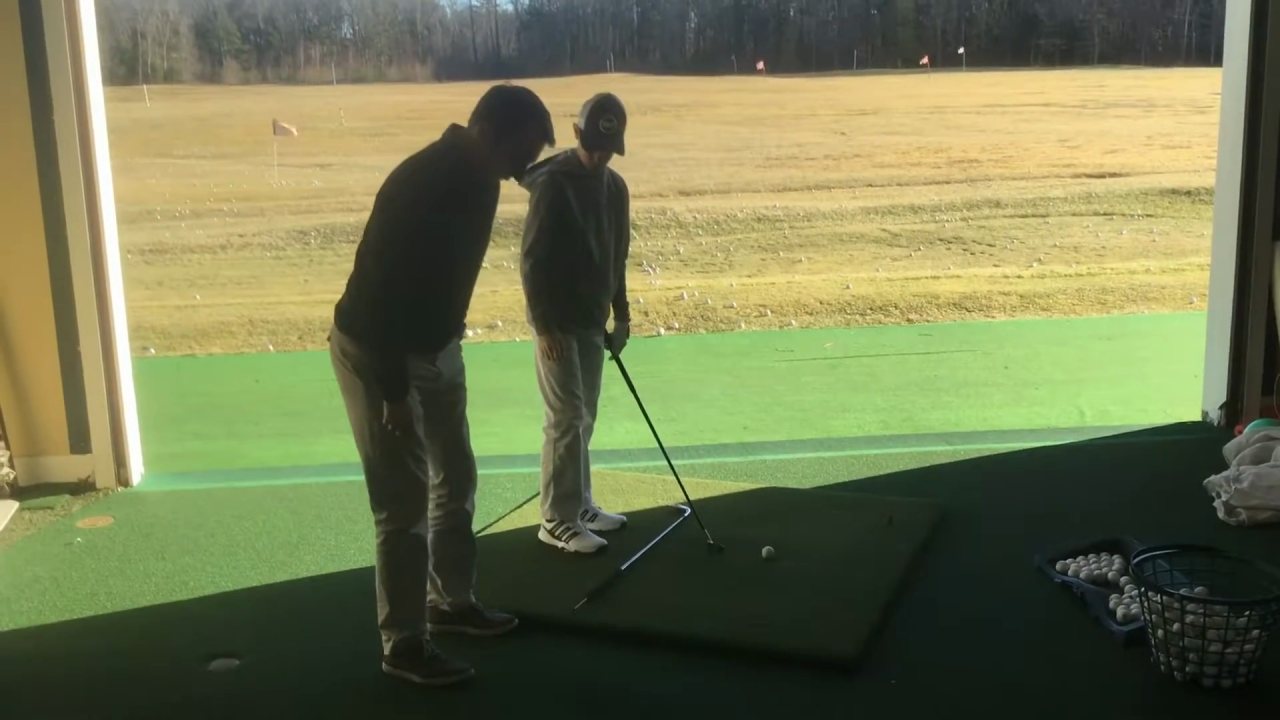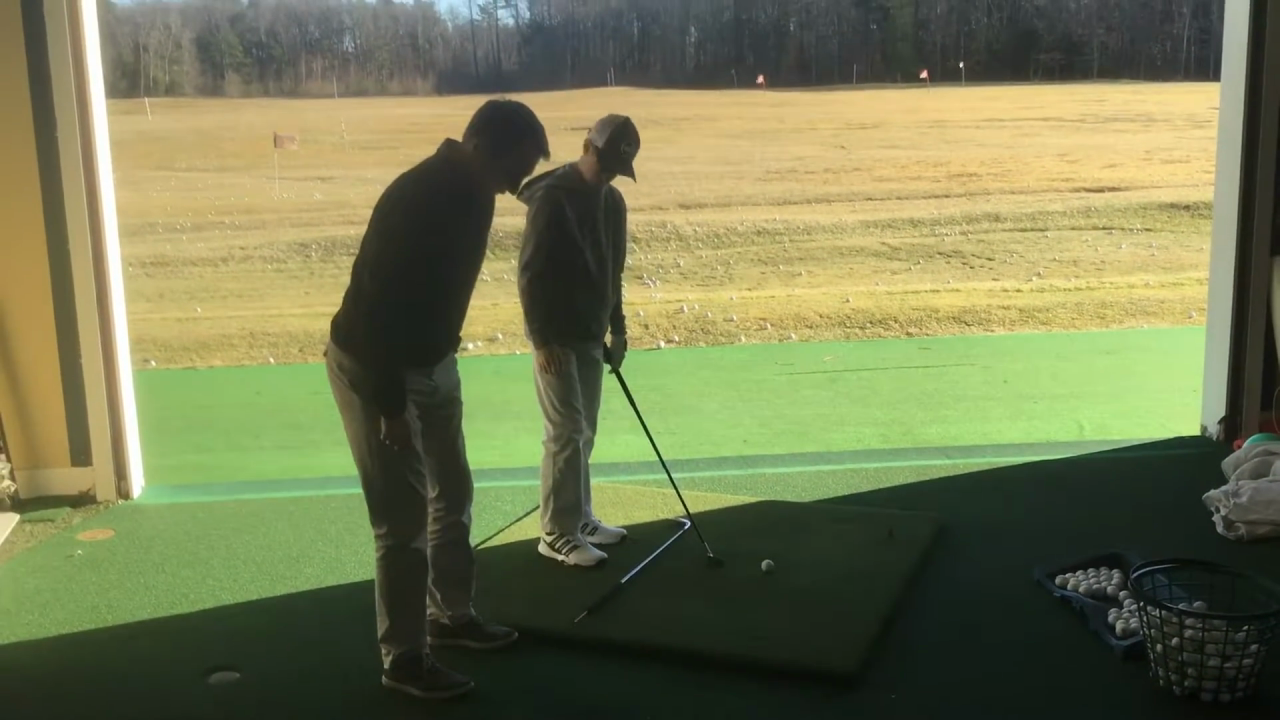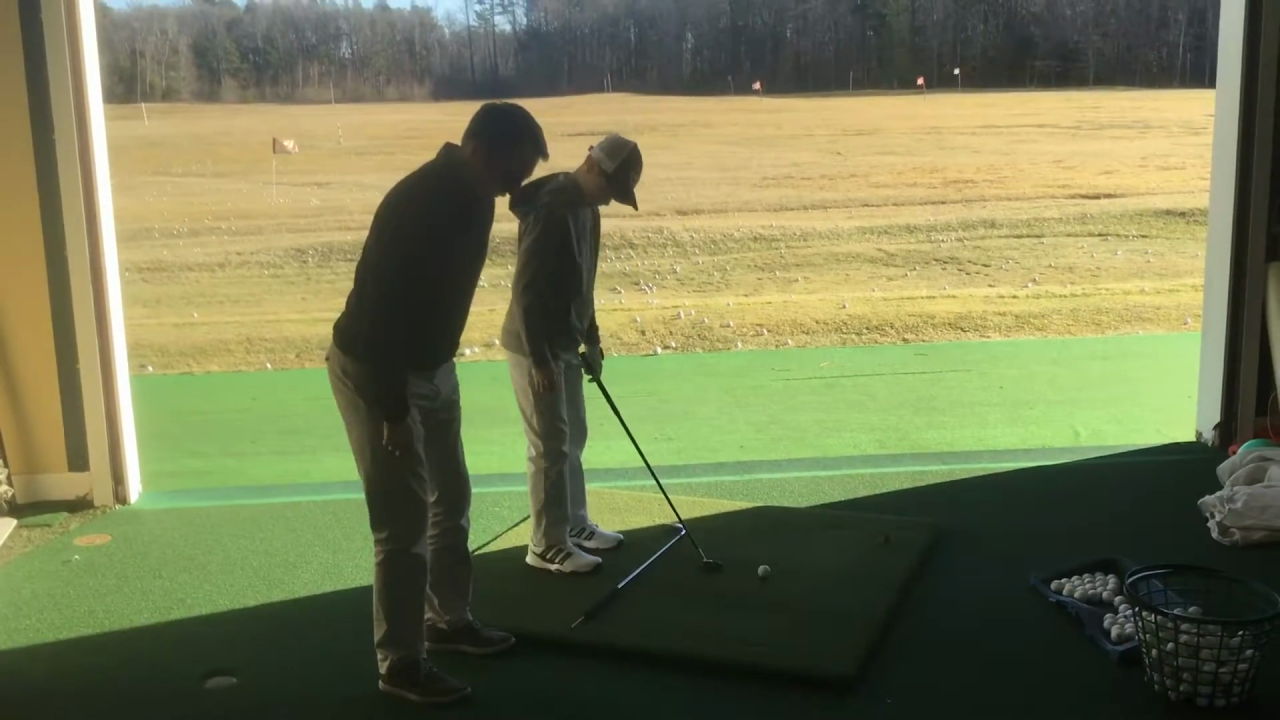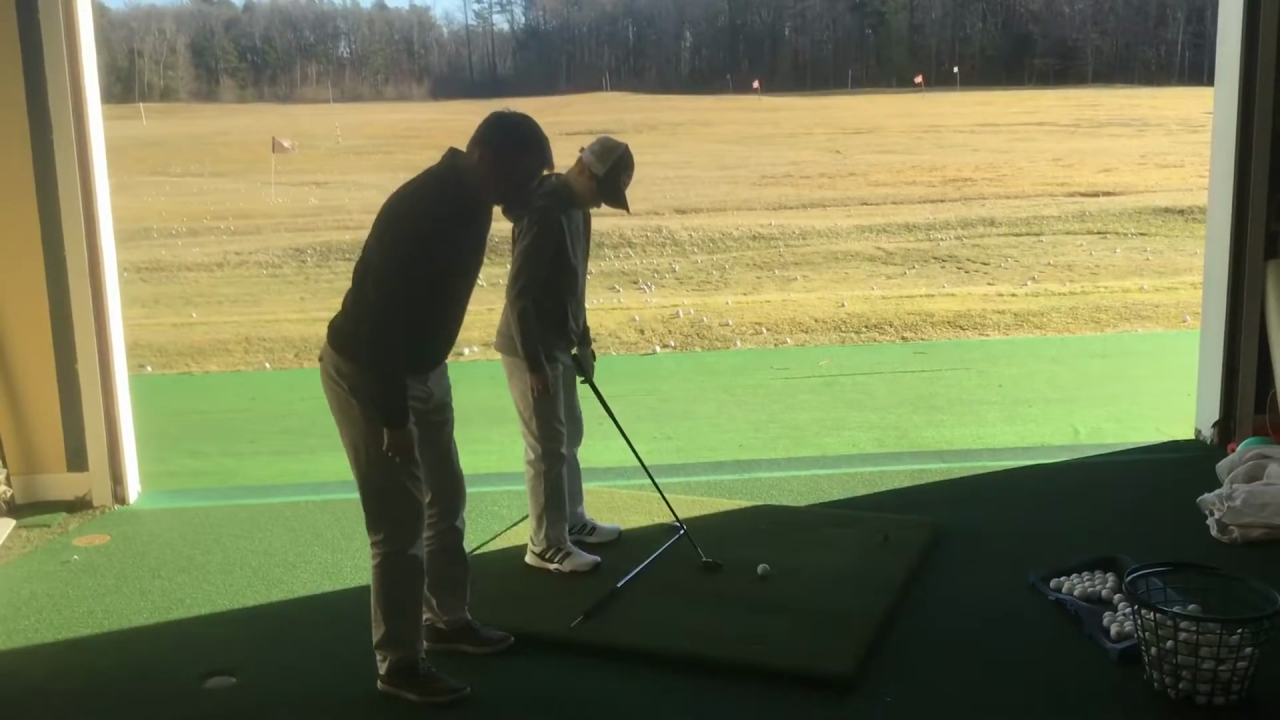
dt=0.5s
person 1, frame 1
left shoulder: (478, 181)
right shoulder: (419, 186)
right elbow: (381, 292)
right wrist: (394, 391)
left hip: (437, 348)
right hip: (378, 352)
left knee: (455, 479)
right knee: (404, 498)
left ankle: (451, 601)
right ankle: (403, 643)
person 1, frame 2
left shoulder: (472, 195)
right shoulder: (414, 202)
right elbow: (377, 307)
right wrist: (391, 407)
left hip: (432, 362)
right hip: (373, 367)
left knee: (452, 493)
right knee: (404, 514)
left ankle: (451, 615)
right ankle: (403, 656)
person 1, frame 3
left shoulder: (473, 199)
right shoulder: (416, 205)
right elbow: (381, 310)
right wrist: (393, 411)
left hip: (431, 367)
right hip: (376, 371)
left knee: (450, 498)
right knee: (404, 518)
left ankle: (448, 620)
right ankle: (400, 661)
person 1, frame 4
left shoulder: (469, 203)
right shoulder: (421, 211)
right elbow: (381, 319)
right wrist: (393, 418)
left hip: (421, 367)
right hip: (367, 372)
left knee: (444, 498)
right knee: (400, 519)
left ankle: (446, 619)
right ankle: (399, 661)
person 2, frame 1
left shoulder: (615, 187)
right shoulder: (552, 184)
right elbow: (533, 261)
left wrist: (620, 314)
right wrist: (544, 326)
left hip: (593, 320)
right hip: (558, 322)
left knee: (584, 417)
right knee: (566, 419)
left ankle: (580, 505)
right ankle: (557, 520)
person 2, frame 2
left shoulder: (612, 201)
right shoulder: (551, 198)
right elbow: (530, 275)
left wrist: (617, 328)
right wrist: (542, 340)
left hip: (591, 334)
right hip: (556, 337)
left knee: (583, 431)
right knee: (565, 432)
left ankle: (579, 518)
right ankle: (557, 533)
person 2, frame 3
left shoulder: (586, 210)
right shoulder: (549, 212)
right elbow: (527, 291)
left wrist: (591, 339)
right wrist: (539, 359)
left hip: (564, 345)
right hip: (536, 348)
left knee: (572, 437)
right knee: (550, 445)
left ankle: (574, 525)
right ankle: (547, 544)
person 2, frame 4
left shoulder: (576, 210)
right shoulder: (543, 215)
right elbow: (521, 294)
left wrist: (583, 340)
right wrist: (534, 362)
left hip: (558, 345)
right hip: (531, 350)
left knee: (568, 435)
right knee: (548, 446)
left ankle: (572, 521)
right ankle: (547, 544)
